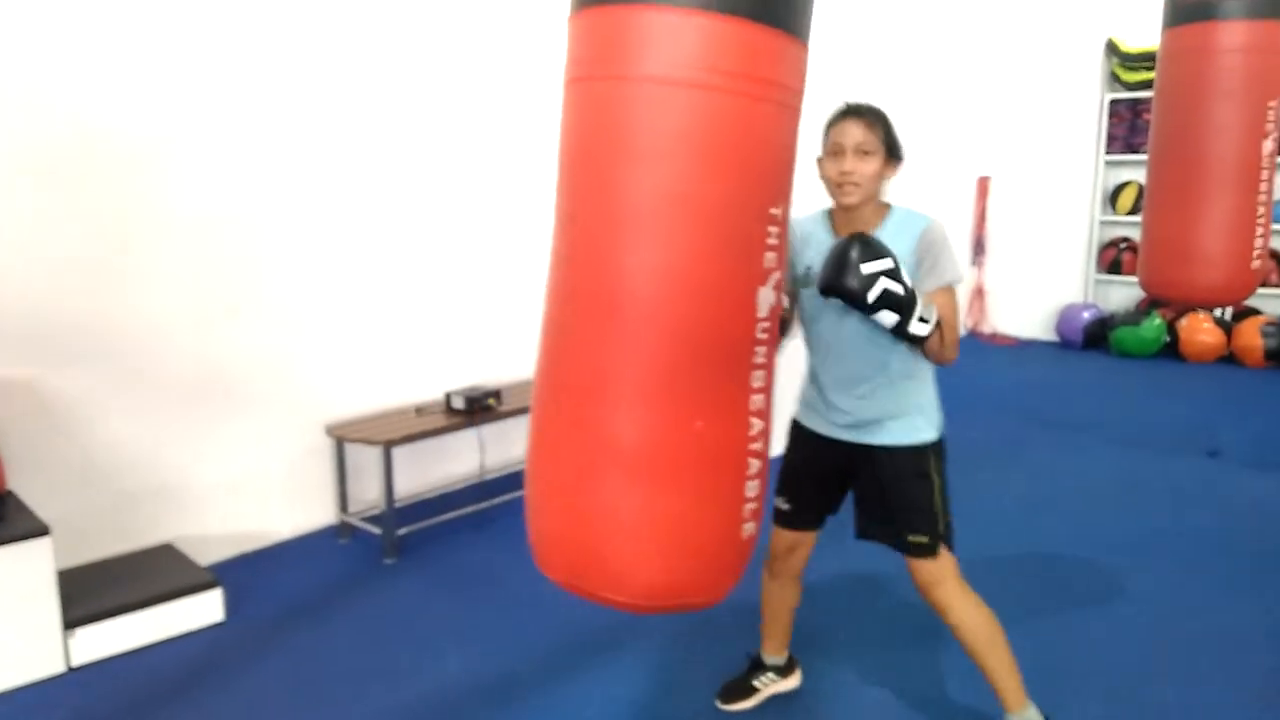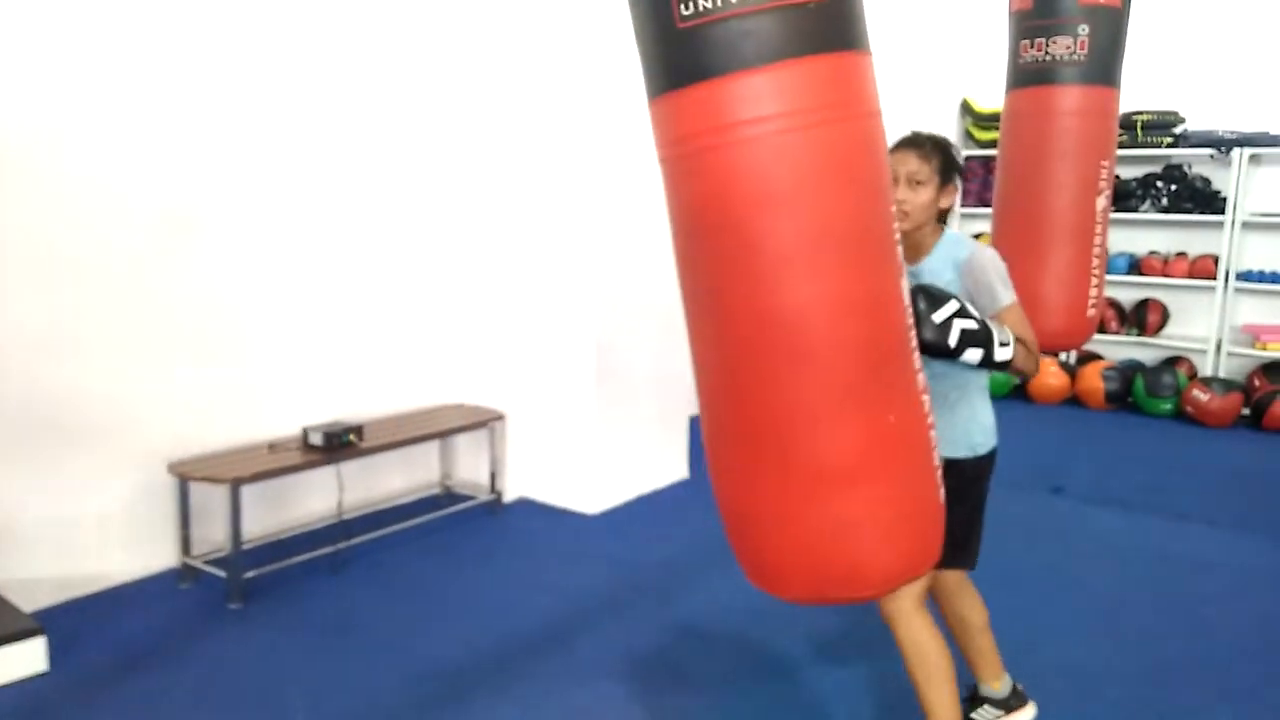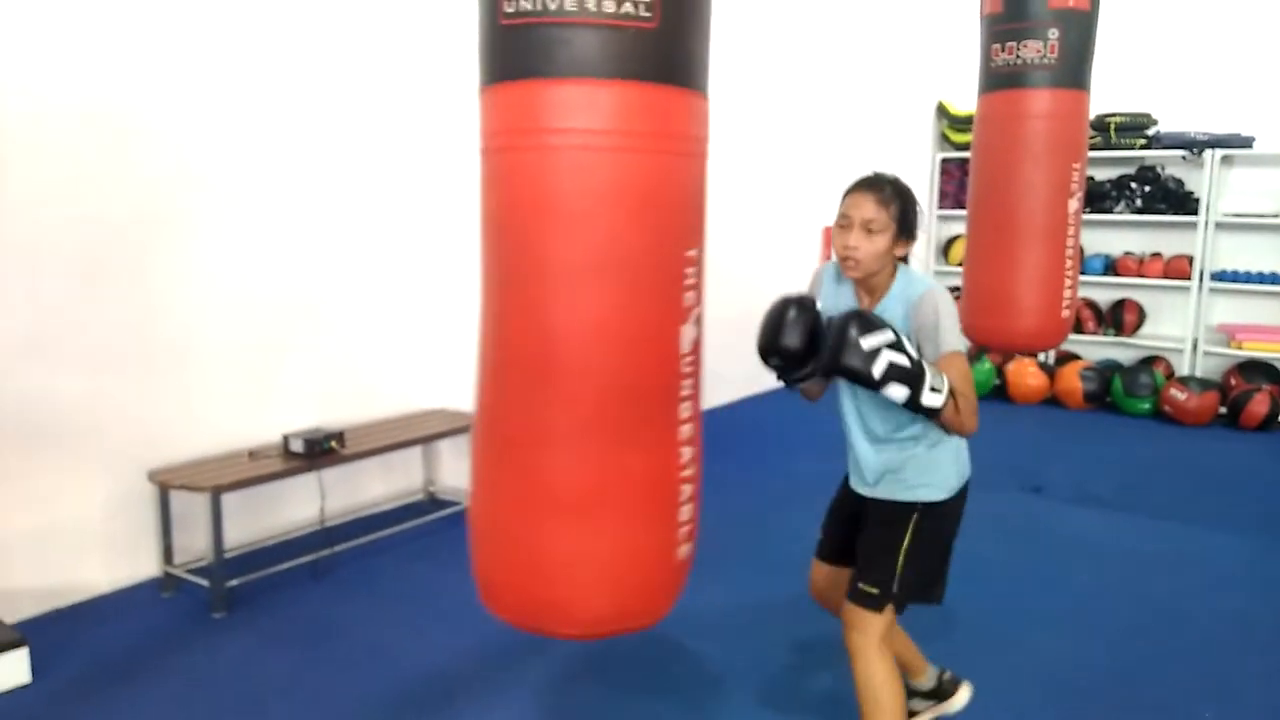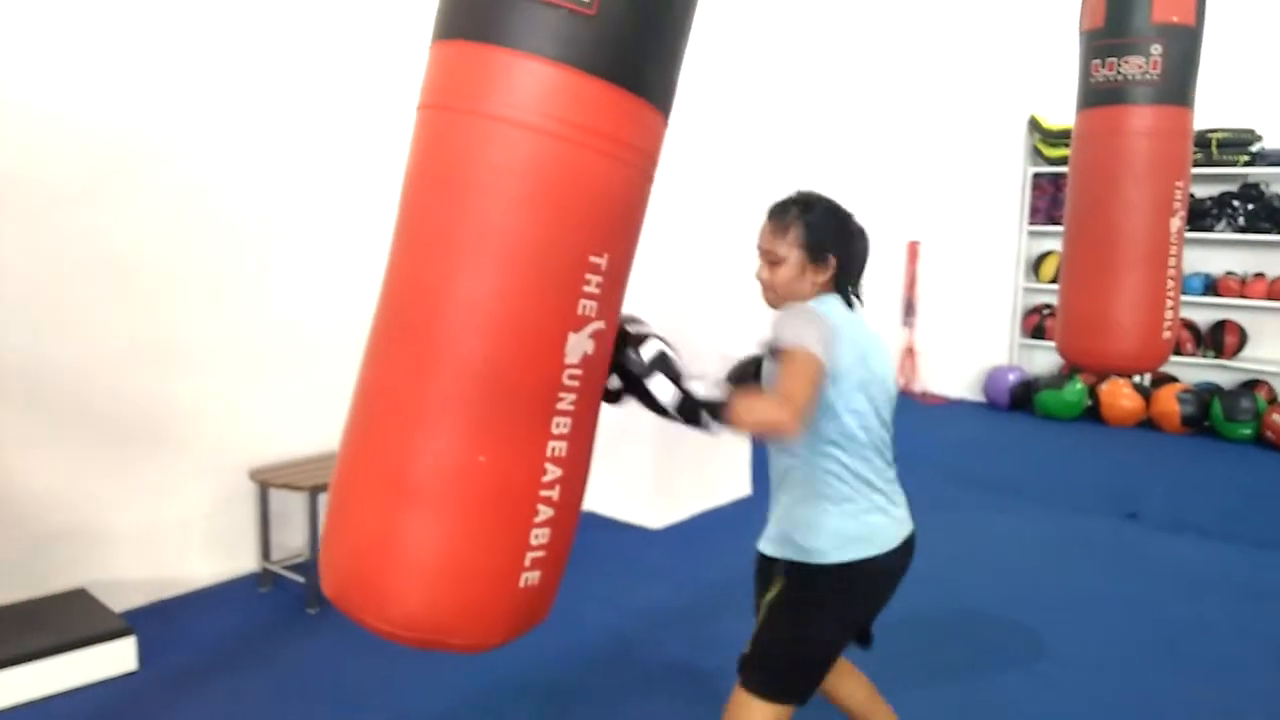
dt=0.7s
person 1, frame 1
left shoulder: (924, 235)
right shoulder: (800, 236)
left elbow: (944, 346)
left wrist: (892, 295)
left hip: (901, 434)
right hip: (821, 426)
left knee: (938, 581)
right knee: (784, 551)
right ankle: (774, 664)
person 1, frame 2
left shoulder: (973, 261)
left elbow: (1028, 358)
left wrist: (971, 337)
left hip: (955, 448)
left knee: (899, 595)
right knee: (942, 577)
person 1, frame 3
left shoulder: (927, 303)
right shoulder: (829, 284)
left elbow: (965, 419)
right elbow: (815, 388)
left wrist: (900, 372)
right wrist: (792, 359)
left hip: (923, 488)
right hip: (867, 475)
left knee: (866, 628)
right knee: (826, 583)
person 1, frame 4
left shoulder: (805, 320)
right shoulder: (847, 329)
left elbow: (782, 419)
right wrist: (759, 387)
left hip: (825, 552)
right knee: (815, 659)
